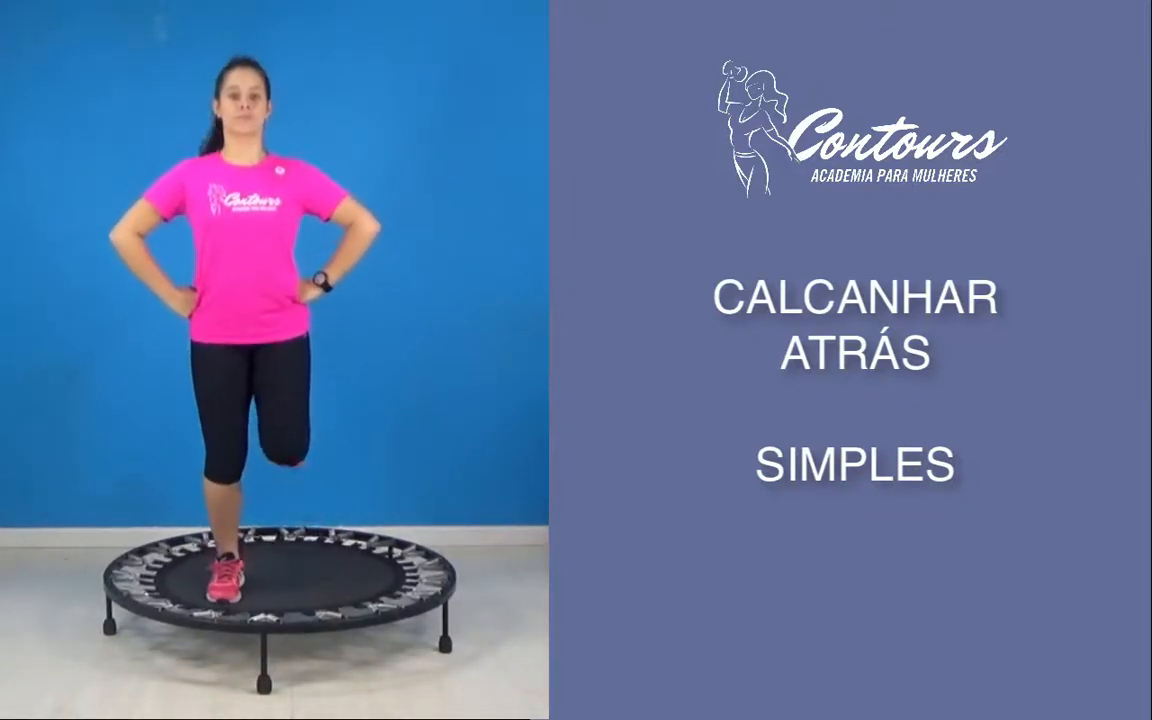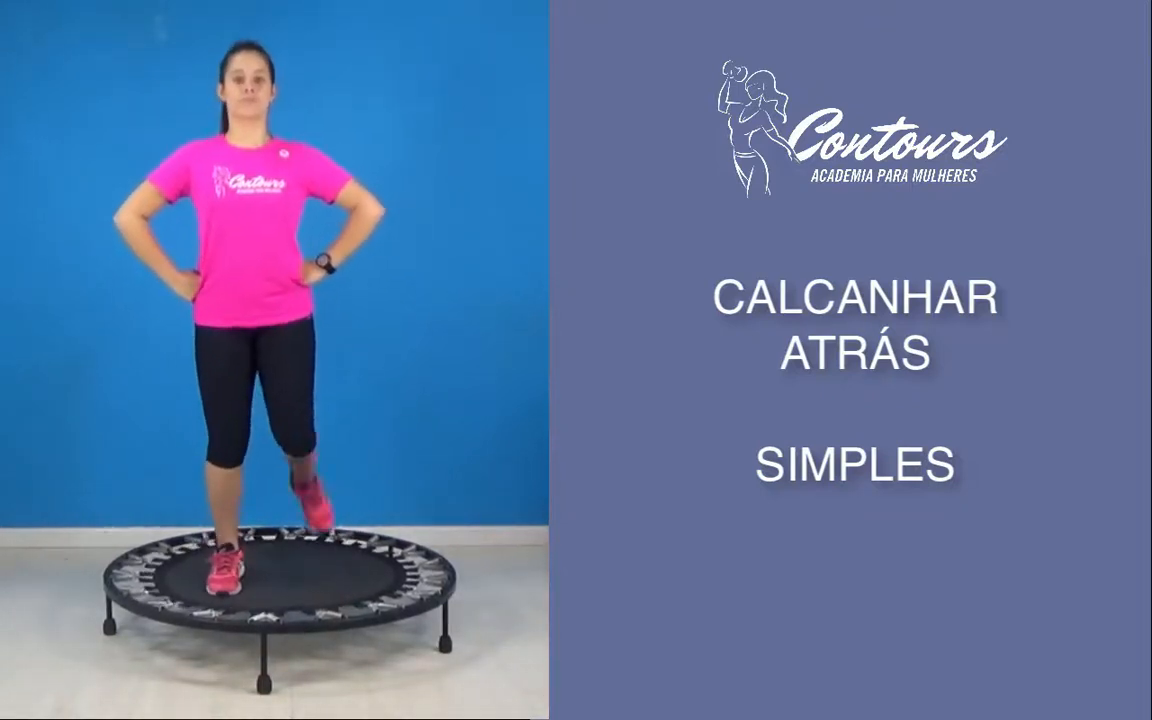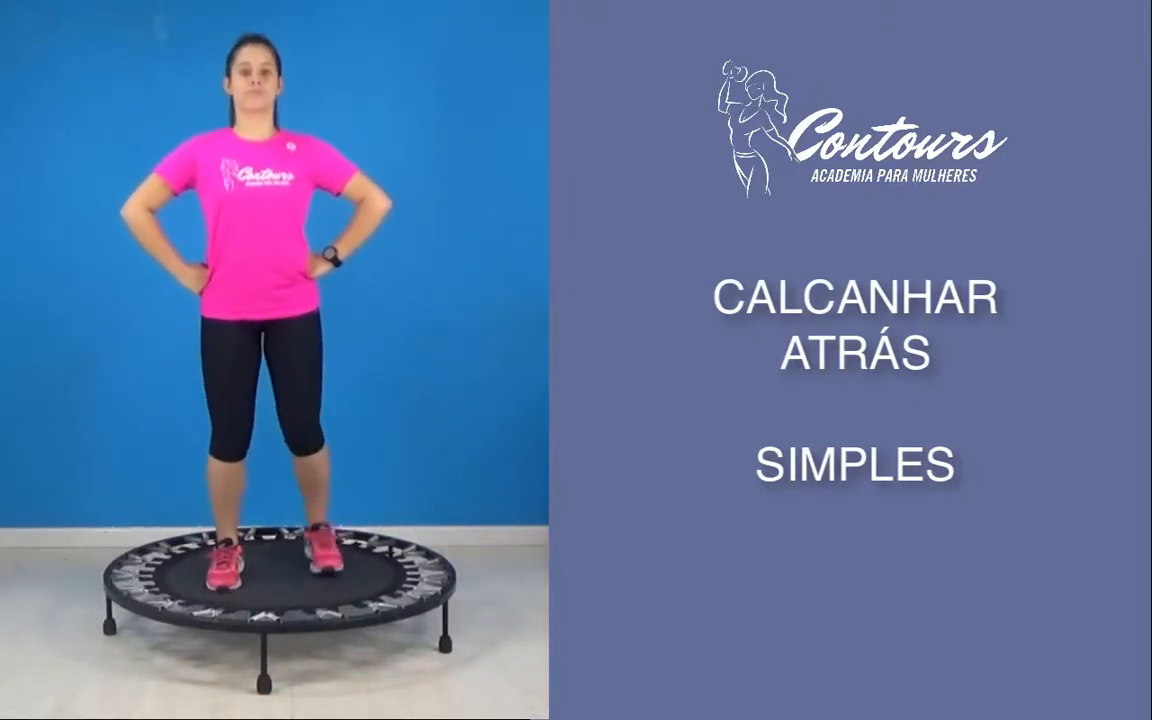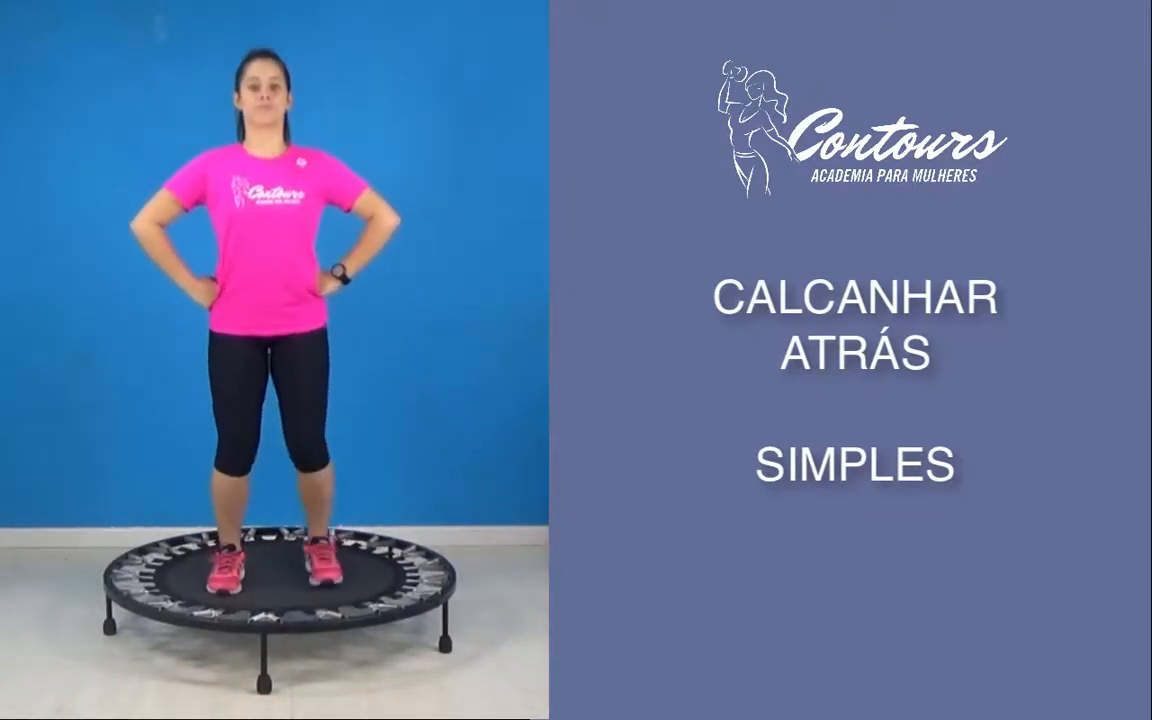
dt=0.1s
person 1, frame 1
left shoulder: (296, 176)
right shoulder: (190, 176)
left elbow: (365, 225)
right elbow: (125, 234)
left wrist: (321, 282)
right wrist: (173, 295)
left hip: (284, 335)
right hip: (215, 338)
left knee: (286, 448)
right knee: (224, 456)
left ankle: (282, 428)
right ankle: (227, 559)
person 1, frame 2
left shoulder: (300, 160)
right shoulder: (194, 158)
left elbow: (369, 209)
right elbow: (128, 217)
left wrist: (323, 266)
right wrist: (176, 279)
left hip: (288, 319)
right hip: (219, 323)
left knee: (294, 433)
right knee: (225, 441)
left ankle: (308, 483)
right ankle: (227, 551)
person 1, frame 3
left shoulder: (308, 152)
right shoulder: (201, 151)
left elbow: (376, 201)
right elbow: (135, 209)
left wrist: (330, 259)
right wrist: (184, 271)
left hip: (295, 312)
right hip: (225, 315)
left knee: (302, 429)
right knee: (229, 435)
left ankle: (319, 531)
right ankle: (226, 546)
person 1, frame 4
left shoulder: (318, 167)
right shoulder: (212, 167)
left elbow: (384, 219)
right elbow: (145, 224)
left wrist: (339, 275)
right wrist: (194, 285)
left hip: (303, 329)
right hip: (234, 331)
left knee: (308, 446)
right knee: (235, 449)
left ankle: (320, 544)
right ankle: (229, 551)
